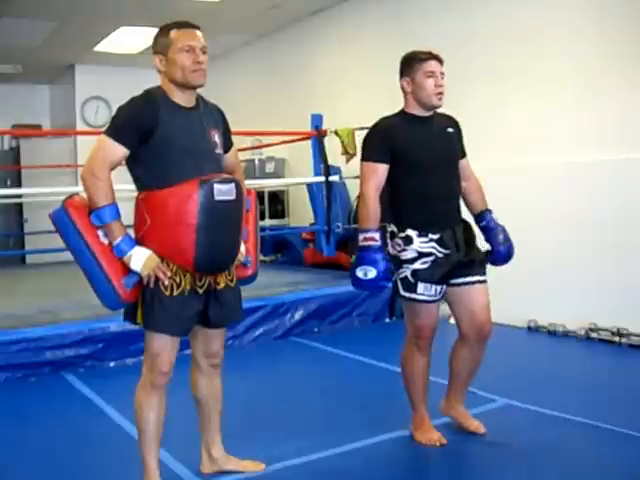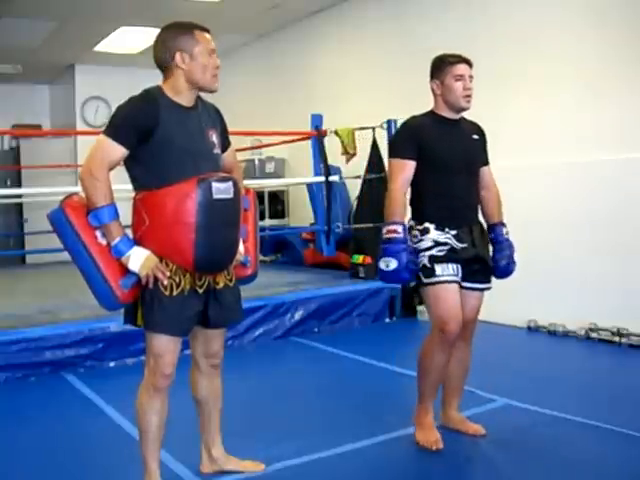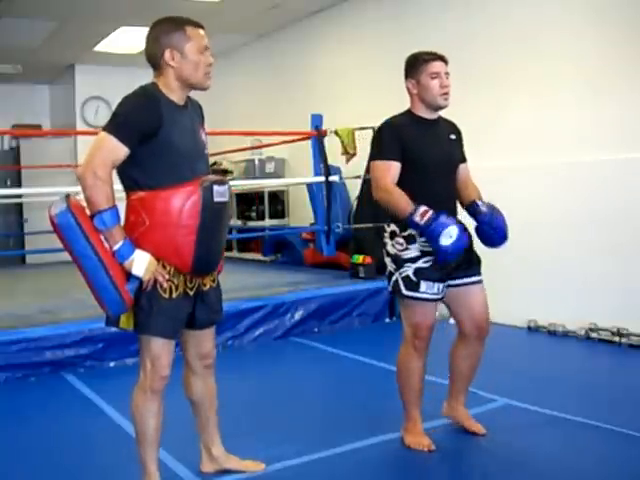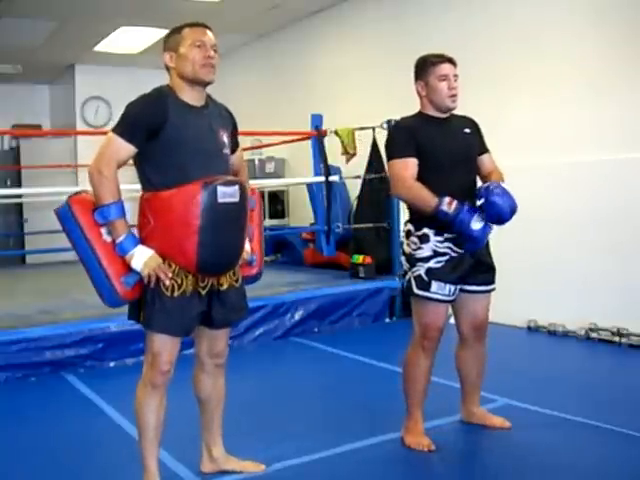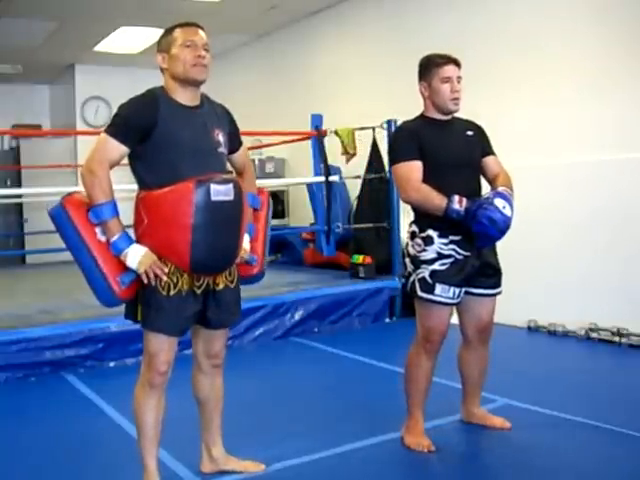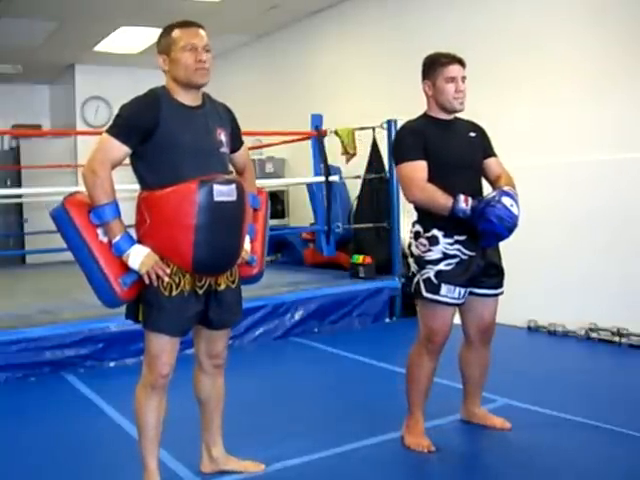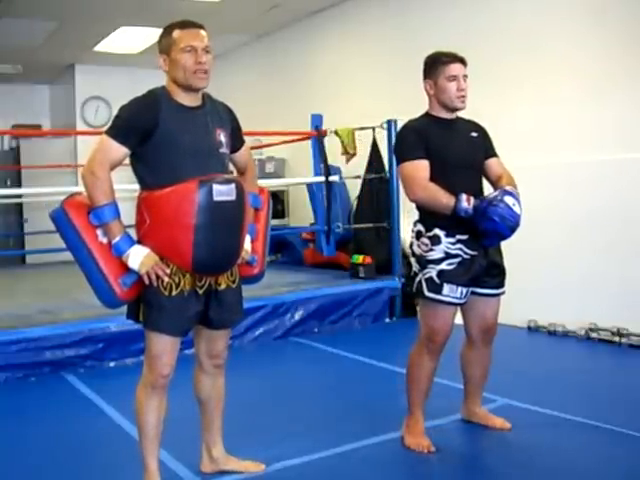
dt=0.7s
person 1, frame 1
left shoulder: (213, 114)
right shoulder: (144, 109)
left elbow: (235, 175)
right elbow: (94, 172)
right wrist: (127, 247)
right hip: (167, 260)
left knee: (210, 357)
right knee: (158, 368)
person 1, frame 2
left shoulder: (211, 114)
right shoulder: (144, 109)
left elbow: (233, 175)
right elbow: (93, 172)
right wrist: (125, 247)
right hip: (167, 262)
left knee: (210, 358)
right knee: (162, 369)
person 1, frame 3
left shoulder: (193, 110)
right shoulder: (142, 106)
right elbow: (92, 173)
right wrist: (125, 250)
right hip: (159, 263)
left knee: (203, 360)
right knee: (156, 372)
person 1, frame 4
left shoulder: (222, 115)
right shoulder: (152, 107)
left elbow: (239, 175)
right elbow: (101, 169)
right wrist: (130, 246)
right hip: (171, 260)
left knee: (214, 358)
right knee: (159, 367)
person 1, frame 5
left shoulder: (220, 115)
right shoulder: (145, 108)
left elbow: (245, 171)
right elbow: (94, 169)
right wrist: (124, 245)
right hip: (166, 260)
left knee: (212, 358)
right knee: (157, 368)
person 1, frame 6
left shoulder: (221, 114)
right shoulder: (147, 109)
left elbow: (245, 171)
right elbow: (95, 170)
right wrist: (126, 245)
right hip: (168, 261)
left knee: (213, 359)
right knee: (158, 370)
person 1, frame 7
left shoulder: (222, 114)
right shoulder: (146, 110)
left elbow: (247, 171)
right elbow: (95, 171)
right wrist: (125, 246)
right hip: (168, 262)
left knee: (214, 359)
right knee: (159, 370)
person 2, frame 1
left shoulder: (450, 126)
right shoulder: (386, 132)
right elbow: (370, 191)
left wrist: (487, 221)
right wrist: (370, 243)
left hip: (458, 238)
right hip: (416, 245)
left knee: (478, 329)
right knee: (421, 337)
left ankle: (454, 402)
right ankle: (420, 419)
person 2, frame 2
left shoulder: (475, 132)
right shoulder: (415, 129)
left elbow: (487, 187)
right elbow: (397, 186)
left wrist: (499, 233)
right wrist: (394, 236)
left hip: (472, 238)
right hip: (432, 237)
left knee: (465, 331)
right knee: (447, 326)
left ankle: (452, 411)
right ankle: (423, 412)
person 2, frame 3
left shoulder: (451, 130)
right shoulder: (393, 130)
right elbow: (383, 188)
left wrist: (480, 207)
right wrist: (426, 219)
left hip: (454, 239)
right hip: (415, 244)
left knee: (477, 326)
right knee: (418, 335)
left ankle: (456, 405)
right ankle: (412, 423)
person 2, frame 4
left shoulder: (468, 127)
right shoulder: (405, 130)
left elbow: (490, 170)
right elbow: (404, 187)
left wrist: (496, 190)
right wrist: (451, 210)
left hip: (472, 241)
right hip: (431, 243)
left knee: (475, 329)
right knee: (428, 334)
left ankle: (471, 407)
right ankle: (413, 422)
person 2, frame 5
left shoulder: (473, 130)
right shoulder: (409, 133)
left elbow: (498, 174)
right elbow: (410, 190)
left wrist: (502, 196)
right wrist: (460, 209)
left hip: (479, 244)
right hip: (436, 245)
left knee: (479, 331)
right knee: (431, 336)
left ankle: (472, 407)
right ankle: (414, 422)
person 2, frame 6
left shoulder: (474, 131)
right shoulder: (413, 133)
left elbow: (500, 175)
right elbow: (416, 190)
right wrist: (467, 208)
left hip: (481, 243)
right hip: (439, 245)
left knee: (481, 332)
right knee: (433, 337)
left ankle: (472, 407)
right ankle: (414, 421)
person 2, frame 7
left shoulder: (475, 131)
right shoulder: (414, 132)
left elbow: (500, 175)
right elbow: (418, 189)
right wrist: (468, 207)
left hip: (483, 242)
right hip: (441, 244)
left knee: (483, 331)
right knee: (434, 337)
left ankle: (473, 406)
right ankle: (414, 421)
